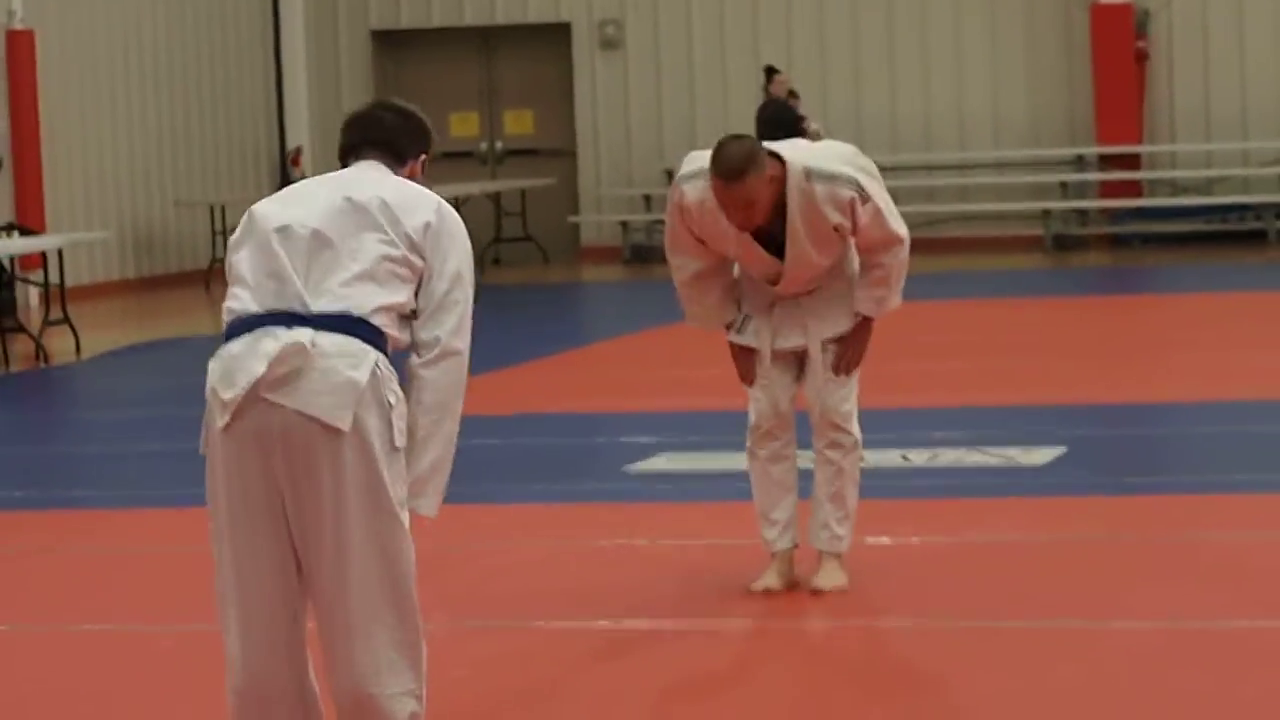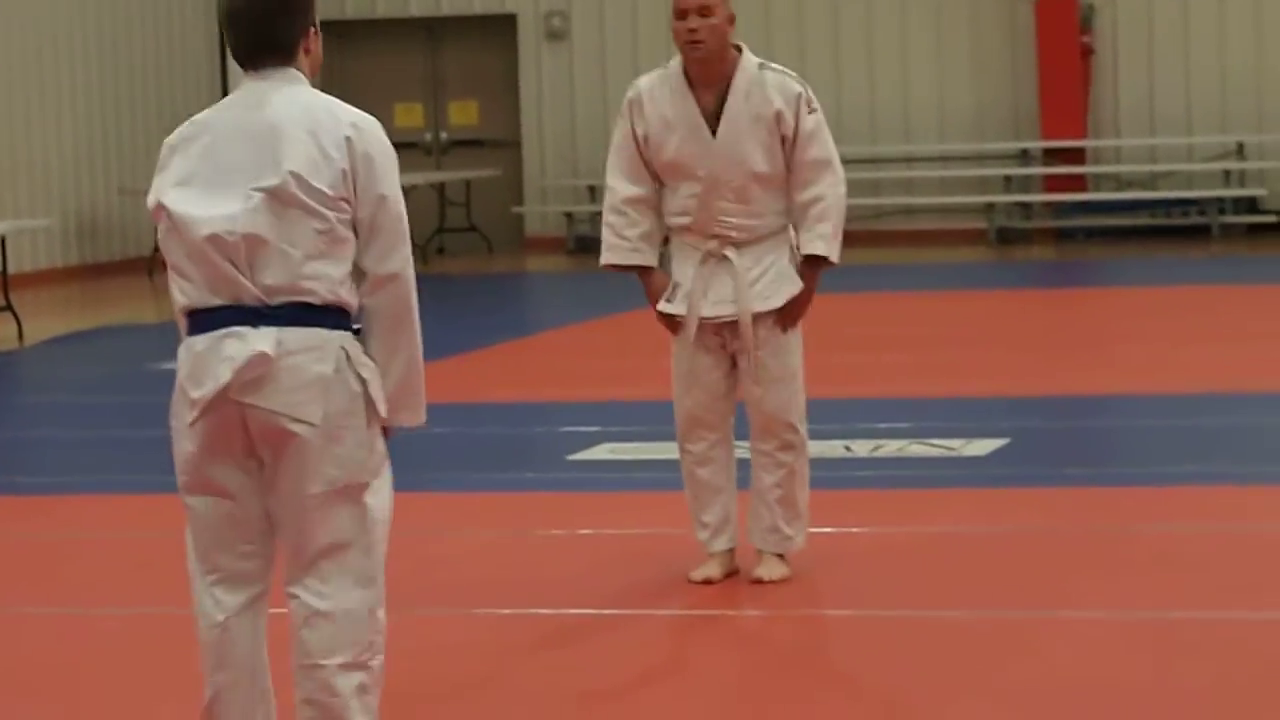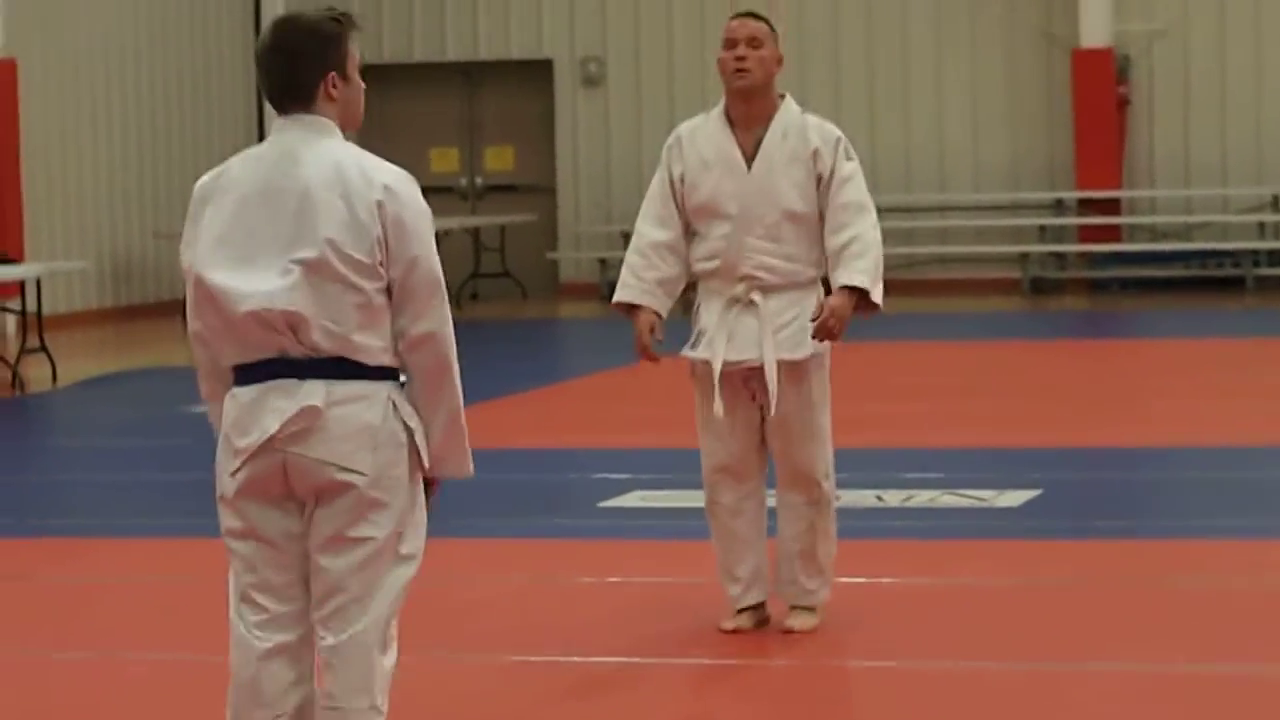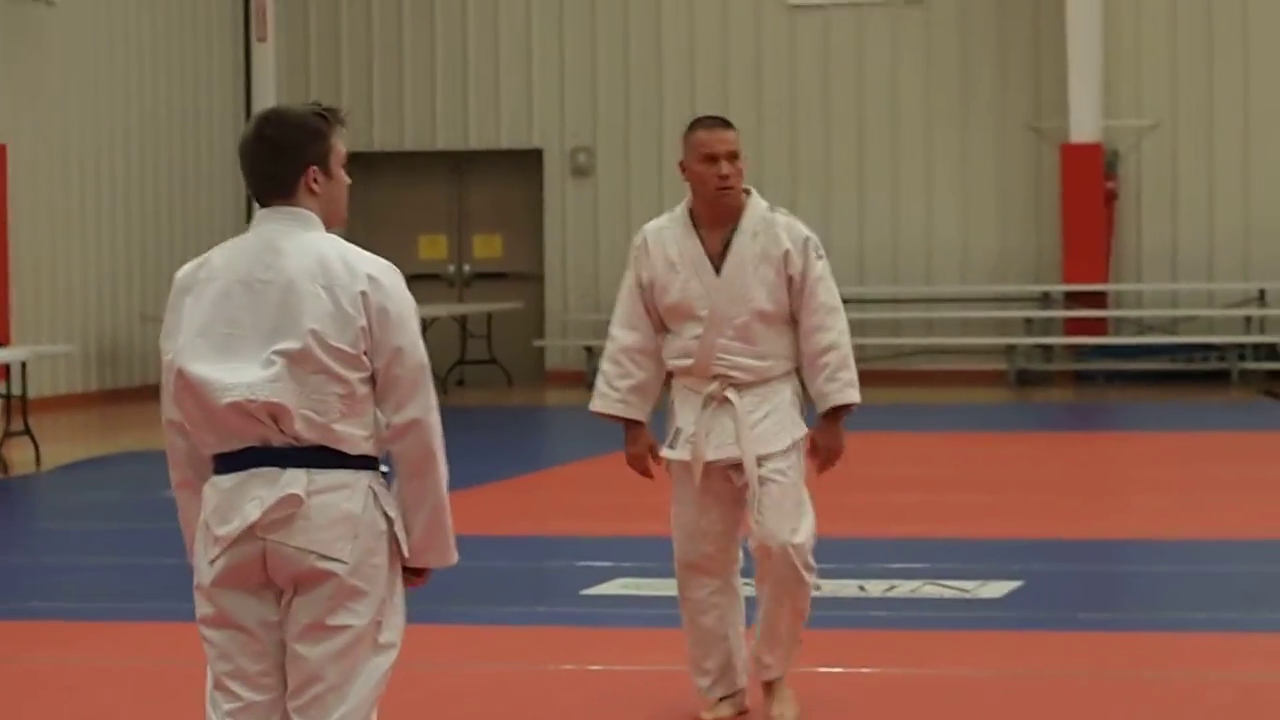
dt=0.4s
person 1, frame 1
left shoulder: (269, 206)
right shoulder: (432, 212)
right elbow: (441, 355)
right wrist: (414, 486)
left hip: (241, 379)
right hip: (341, 381)
left knee: (258, 606)
right knee: (369, 605)
person 1, frame 2
left shoulder: (183, 143)
right shoulder: (350, 131)
left elbow: (188, 275)
right elbow: (387, 275)
right wrist: (393, 398)
left hip: (210, 368)
right hip: (313, 367)
left knee: (225, 579)
right knee: (337, 577)
person 1, frame 3
left shoulder: (214, 190)
right shoulder: (380, 186)
left elbow: (204, 333)
right elbow: (426, 331)
right wrist: (440, 447)
left hip: (255, 425)
right hip: (356, 423)
left knee: (263, 621)
right knee: (355, 626)
person 1, frame 4
left shoulder: (195, 280)
right shoulder: (365, 276)
left elbow: (181, 427)
right elbow: (410, 420)
left wrist: (202, 532)
right wrist: (424, 541)
left hip: (234, 514)
right hip: (335, 514)
person 2, frame 1
left shoulder: (838, 181)
right shoulder: (689, 193)
left elbow: (888, 247)
right elbow: (694, 267)
left wrist: (864, 325)
right wrist: (731, 333)
left hip: (830, 301)
right hip: (761, 307)
left knee: (834, 422)
right knee: (767, 426)
left ankle: (832, 552)
right ankle: (780, 555)
person 2, frame 2
left shoulder: (783, 91)
right shoulder: (644, 99)
left elbow: (820, 183)
right elbow: (628, 193)
left wrist: (808, 275)
right wrist: (649, 277)
left hip: (767, 273)
right hip: (692, 275)
left knee: (777, 415)
right knee: (698, 418)
left ankle: (775, 545)
right ankle: (718, 546)
person 2, frame 3
left shoulder: (819, 139)
right shoulder: (687, 143)
left elbow: (854, 227)
right elbow: (659, 234)
left wrist: (848, 294)
right wrist: (644, 307)
left hip: (794, 323)
right hip: (718, 325)
left knee: (804, 469)
right knee: (727, 470)
left ankle: (805, 595)
right ankle: (747, 597)
person 2, frame 4
left shoulder: (788, 237)
right shoulder: (654, 243)
left elbow: (824, 329)
right elbow: (633, 338)
left wrist: (832, 417)
right wrist: (633, 424)
left hip: (768, 413)
right hip: (694, 418)
left knee: (784, 545)
right knee: (700, 562)
